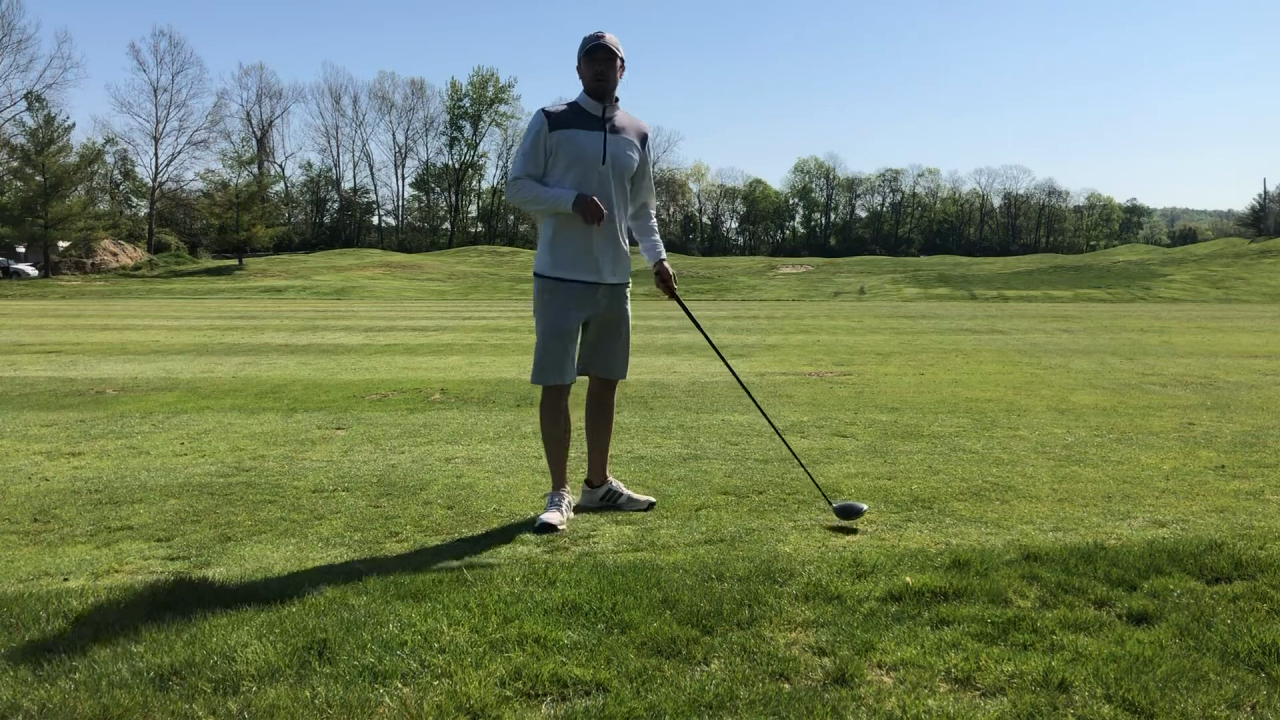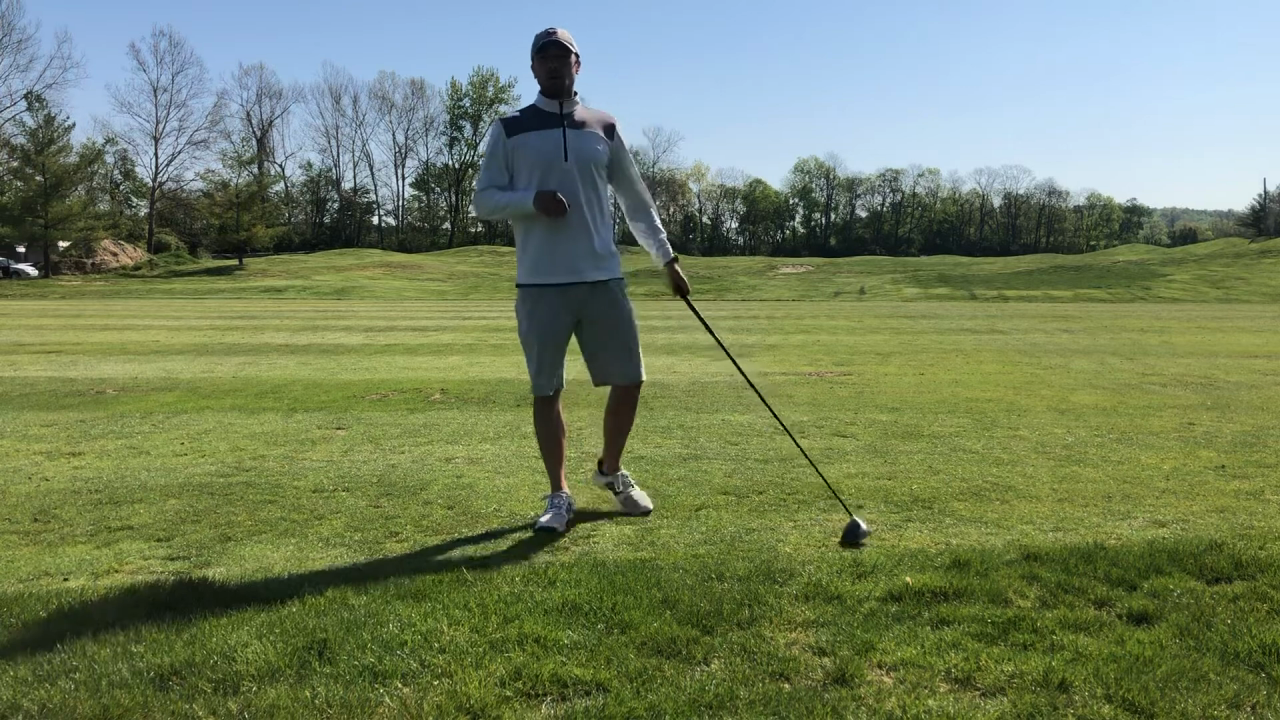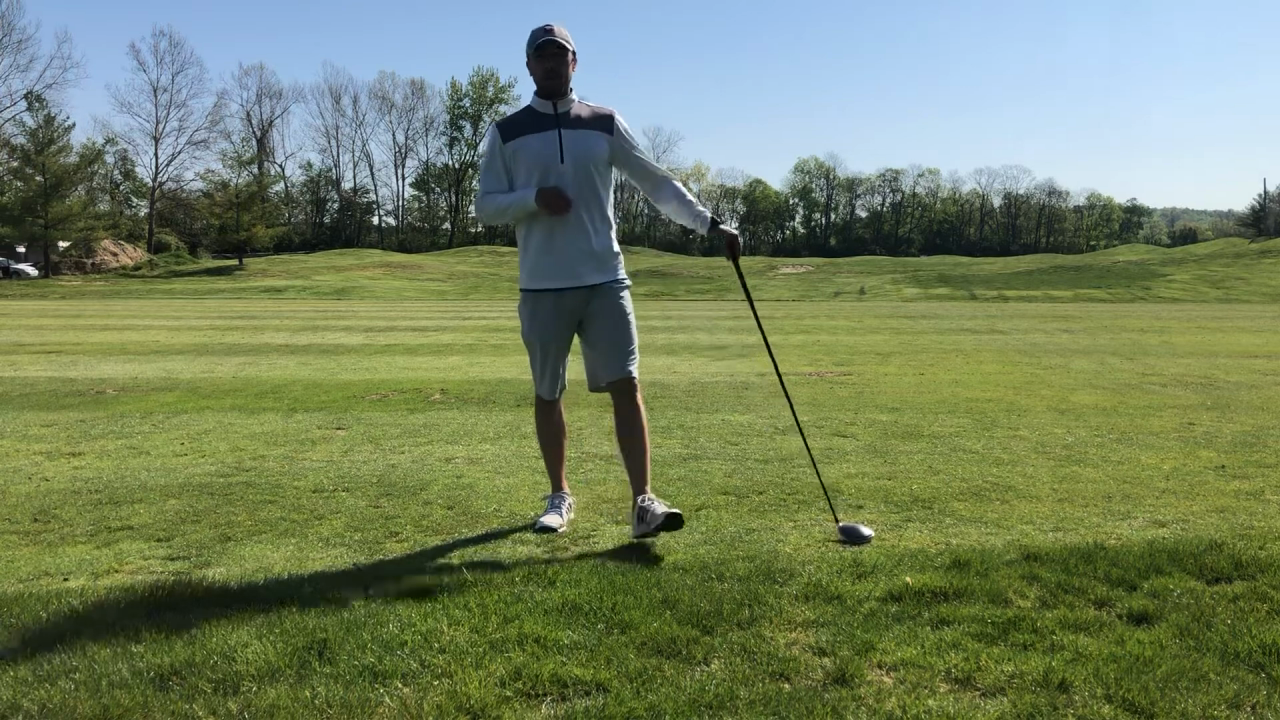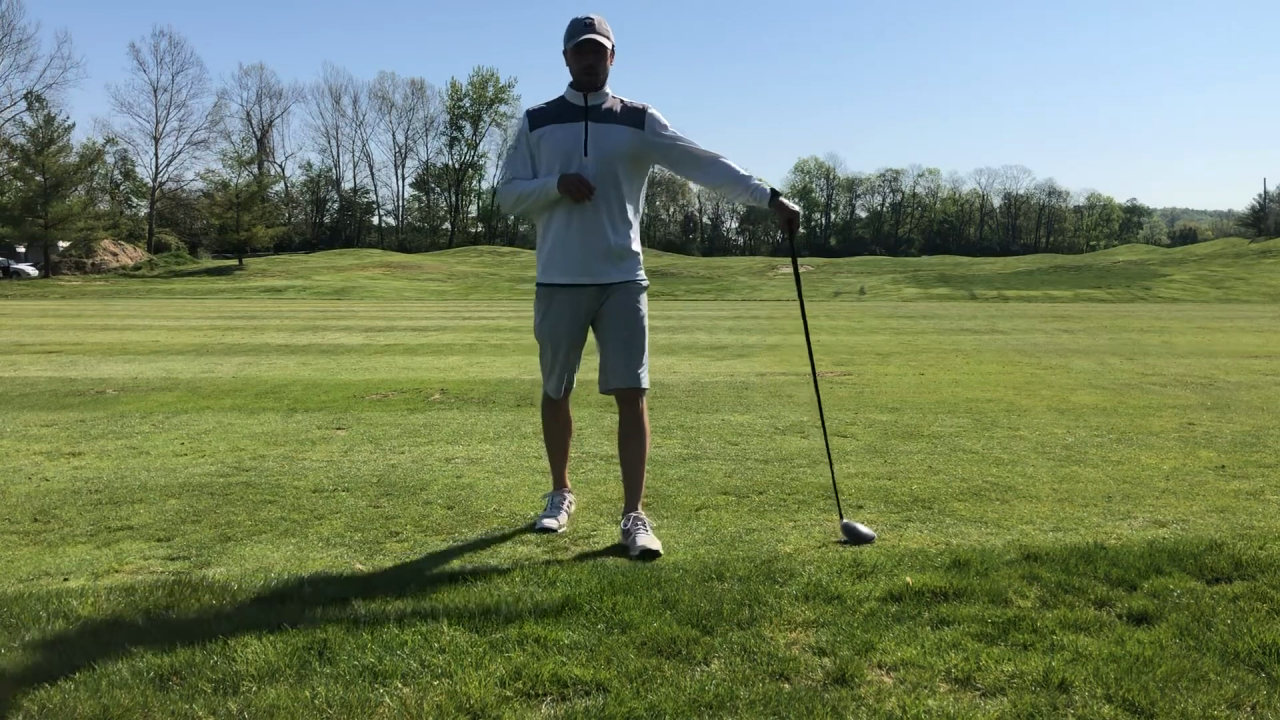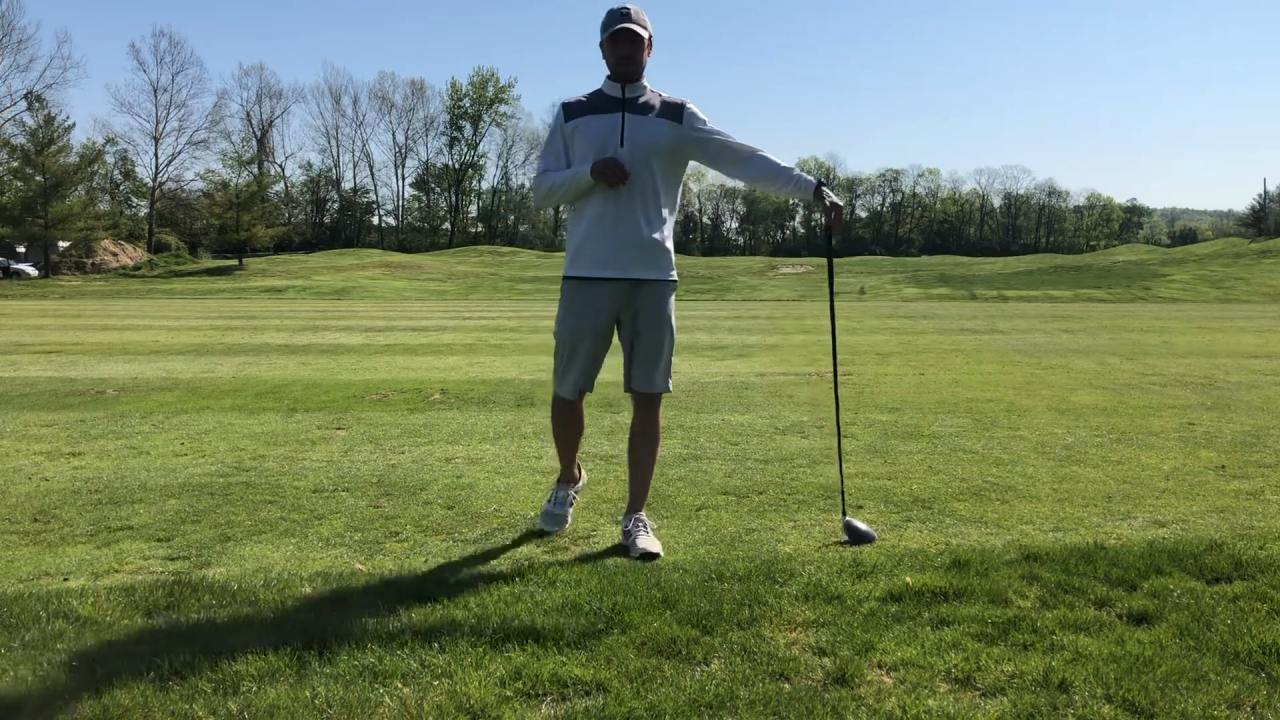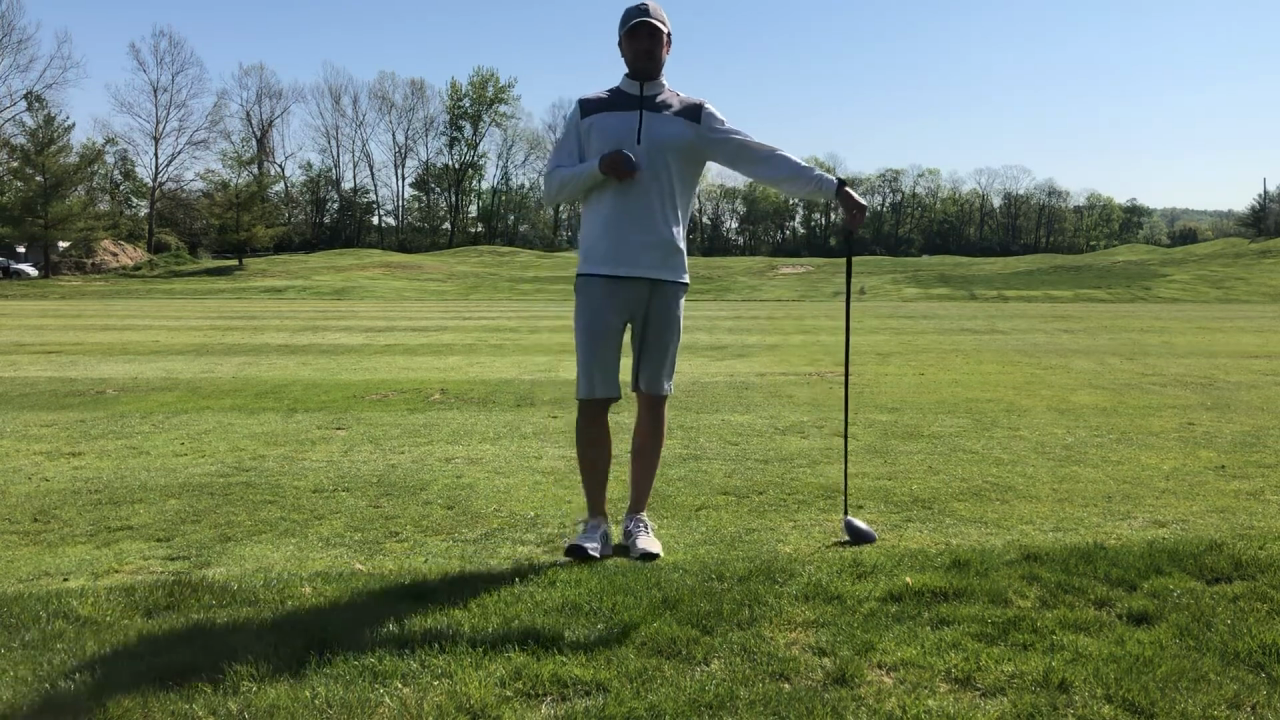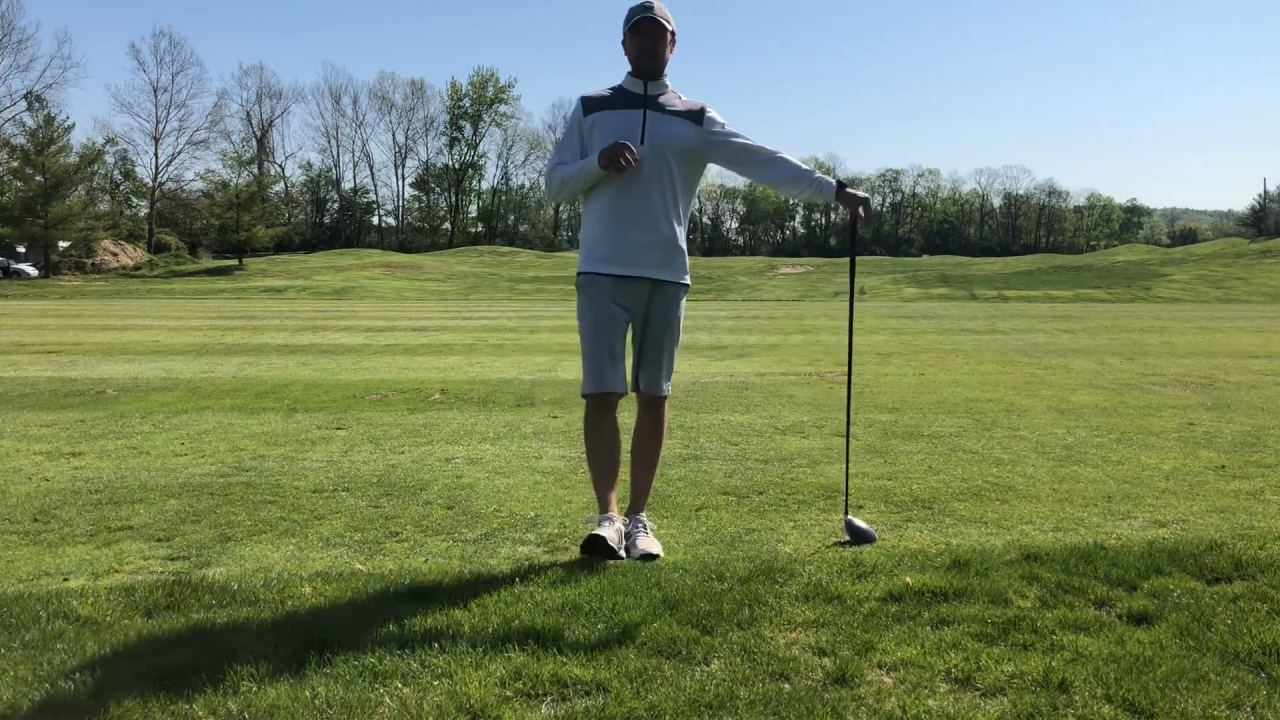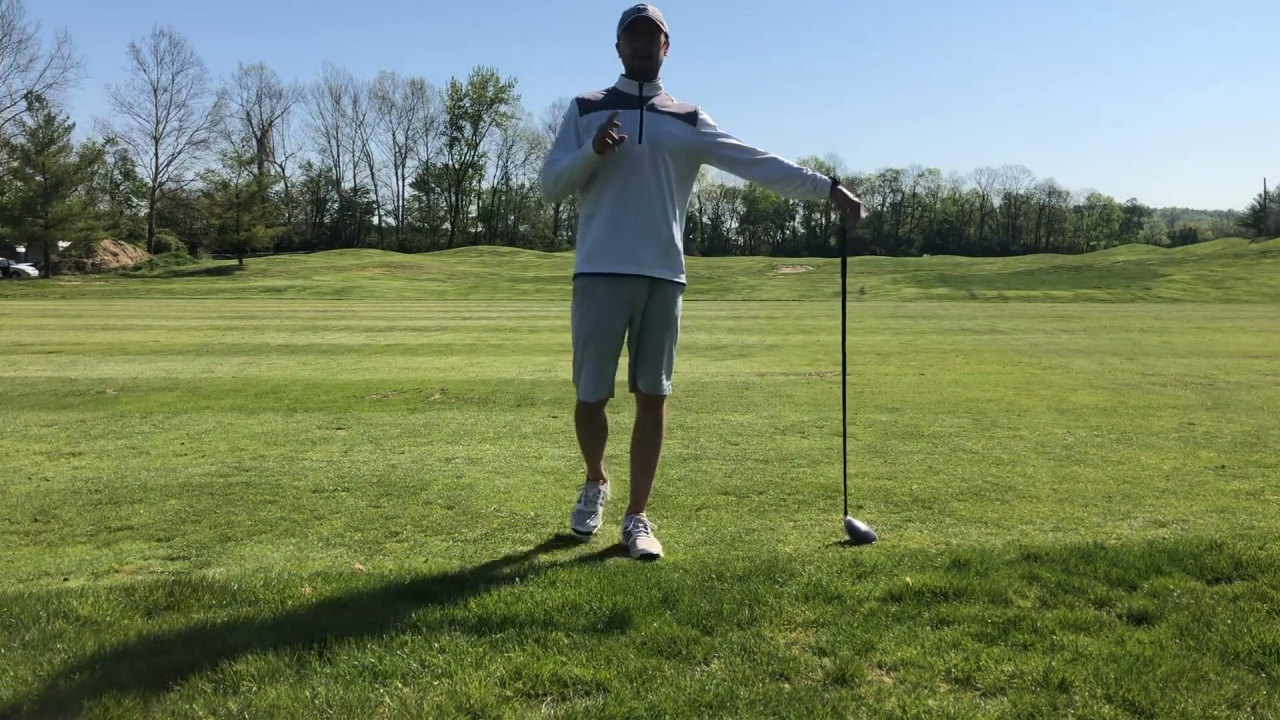
dt=0.4s
person 1, frame 1
left shoulder: (637, 135)
right shoulder: (549, 122)
left elbow: (642, 207)
right elbow: (517, 188)
left wrist: (657, 259)
right wrist: (571, 200)
left hip: (614, 279)
right hip: (560, 277)
left knee: (605, 383)
right knee: (555, 385)
left ankle: (599, 483)
right ankle: (560, 493)
person 1, frame 2
left shoulder: (604, 128)
right shoulder: (508, 130)
left elbow: (636, 200)
right elbow: (483, 201)
left wrist: (668, 258)
right wrist: (531, 200)
left hip: (603, 278)
right hip: (540, 283)
left knee: (629, 382)
right knee: (545, 392)
left ankle: (610, 469)
right ankle: (559, 495)
person 1, frame 3
left shoulder: (605, 124)
right shoulder: (506, 132)
left elbow: (657, 182)
right elbow: (485, 207)
left wrist: (710, 223)
right wrist: (533, 198)
left hip: (605, 279)
right hip: (542, 286)
left knee: (625, 385)
right knee: (547, 395)
left ankle: (643, 502)
right ankle: (560, 495)
person 1, frame 4
left shoulder: (638, 120)
right shoulder: (536, 121)
left elbow: (704, 164)
right elbow: (509, 195)
left wrist: (767, 196)
right wrist: (555, 185)
left hip: (622, 279)
right hip: (558, 281)
left knee: (631, 394)
right knee: (555, 393)
left ankle: (633, 516)
right ankle: (561, 492)
person 1, frame 5
left shoulder: (676, 115)
right shoulder: (572, 113)
left elbow: (745, 160)
right elbow: (542, 190)
left wrist: (811, 188)
right wrist: (589, 172)
left hip: (652, 276)
right hip: (586, 275)
left knee: (647, 397)
right knee: (567, 392)
left ankle: (636, 517)
right ankle: (569, 479)
person 1, frame 6
left shoulder: (693, 116)
right shoulder: (588, 111)
left elbow: (764, 160)
right elbow: (553, 187)
left wrist: (833, 186)
right wrist: (598, 168)
left hip: (665, 275)
right hip: (602, 273)
left knee: (653, 398)
right knee: (595, 398)
left ankle: (637, 517)
right ankle: (596, 519)
person 1, frame 7
left shoulder: (695, 118)
right shoulder: (590, 108)
left elbow: (766, 163)
right elbow: (554, 185)
left wrist: (835, 190)
right wrist: (598, 163)
left hip: (666, 275)
right hip: (603, 273)
left knee: (653, 399)
right knee: (602, 394)
left ankle: (637, 517)
right ankle: (608, 517)
person 1, frame 8
left shoulder: (688, 120)
right shoulder: (585, 110)
left elbow: (757, 162)
right elbow: (551, 185)
left wrist: (827, 187)
right wrist: (593, 150)
left hip: (663, 275)
right hip: (600, 272)
left knee: (653, 397)
right knee: (591, 394)
left ankle: (637, 517)
right ankle: (595, 483)
